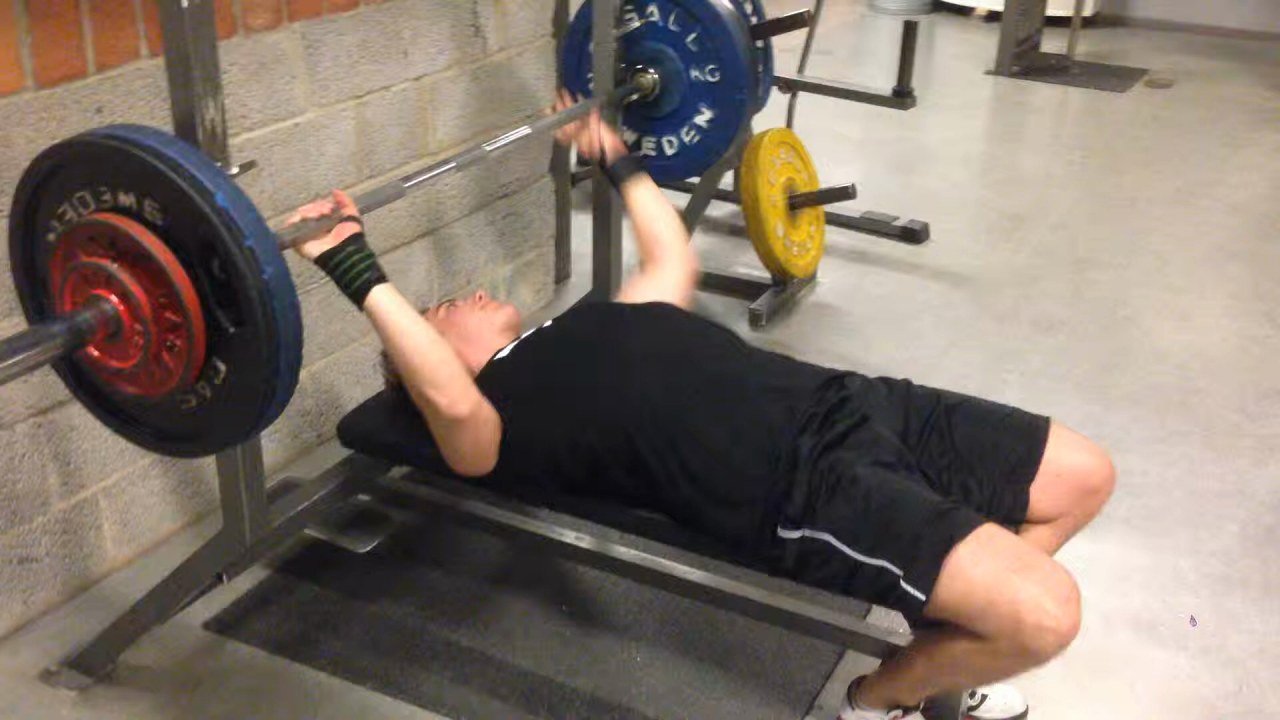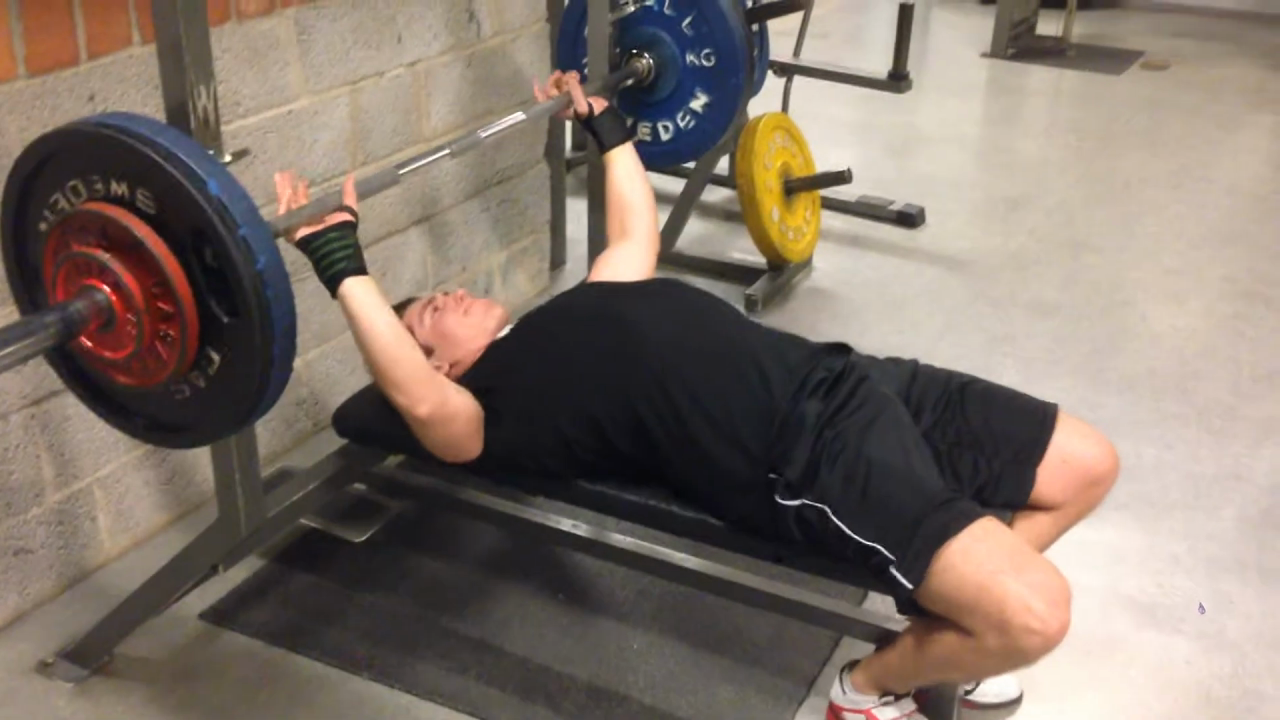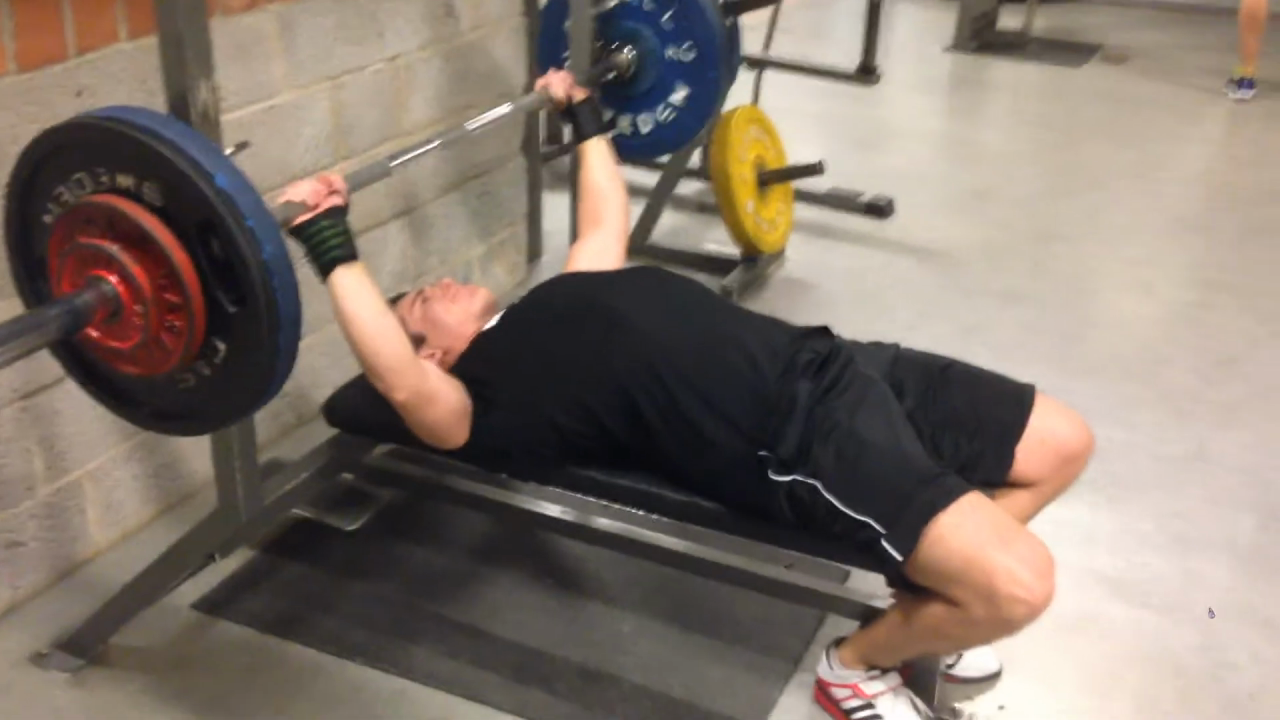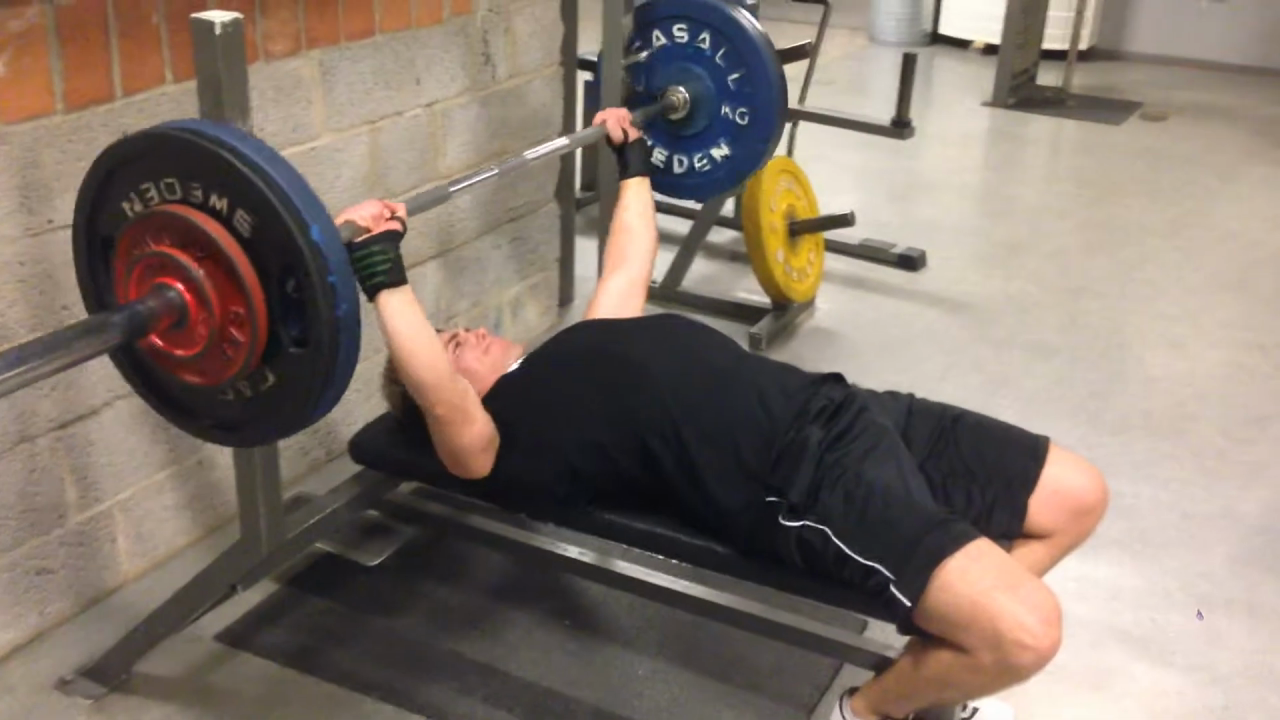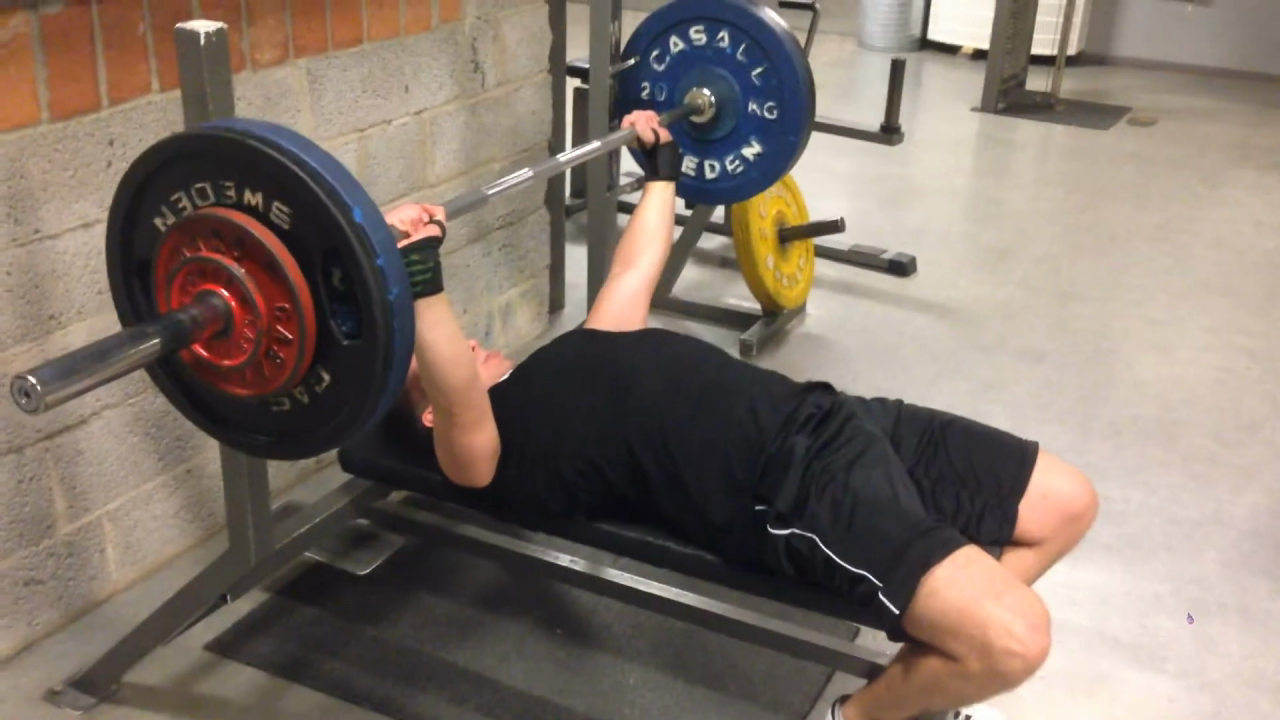
dt=1s
person 1, frame 1
left shoulder: (577, 329)
right shoulder: (494, 417)
left elbow: (674, 258)
right elbow: (451, 401)
left wrist: (620, 167)
right wrist: (358, 275)
left hip: (841, 407)
right hip: (801, 489)
left knee: (1084, 477)
right knee: (1042, 619)
left ankle: (945, 650)
person 1, frame 2
left shoulder: (569, 317)
right shoulder: (492, 408)
left elbow: (636, 238)
right elbow: (418, 402)
left wrist: (600, 122)
right wrist: (337, 262)
left hip: (842, 384)
right hip: (803, 459)
left knee: (1087, 466)
right knee: (1030, 619)
left ankle: (945, 626)
person 1, frame 3
left shoulder: (549, 308)
right shoulder: (487, 398)
left elbow: (607, 224)
right elbow: (403, 387)
left wrist: (583, 118)
right wrist: (330, 247)
left hip: (821, 365)
right hip: (788, 438)
left knee: (1062, 446)
right knee: (1016, 589)
left ankle: (924, 605)
person 1, frame 4
left shoulder: (568, 355)
right shoulder: (500, 437)
left elbow: (628, 267)
right elbow: (443, 401)
left wrist: (632, 159)
right wrist: (380, 272)
right hip: (793, 482)
left knee: (1079, 499)
right knee: (1022, 634)
person 1, frame 5
left shoulder: (567, 359)
right shoulder: (490, 446)
left elbow: (634, 272)
right elbow: (456, 397)
left wrist: (661, 164)
right wrist: (419, 273)
right hip: (787, 489)
left knee: (1068, 506)
right knee: (1011, 644)
